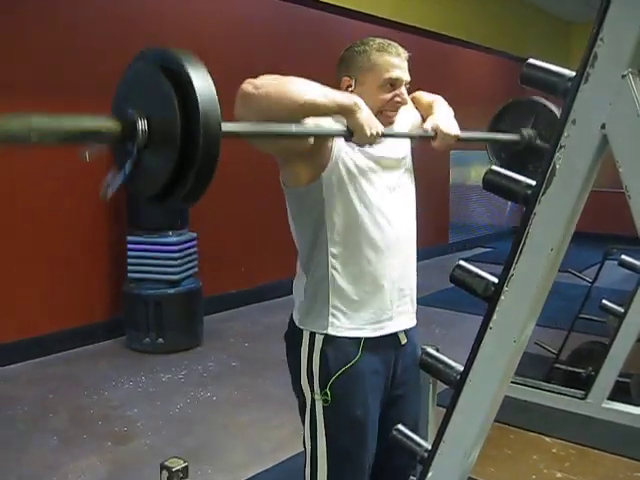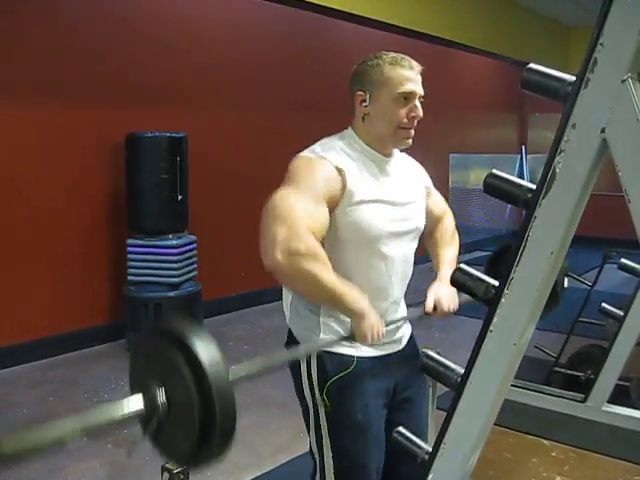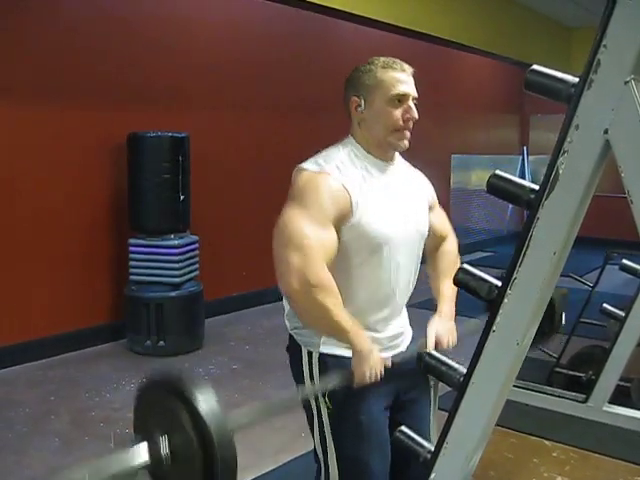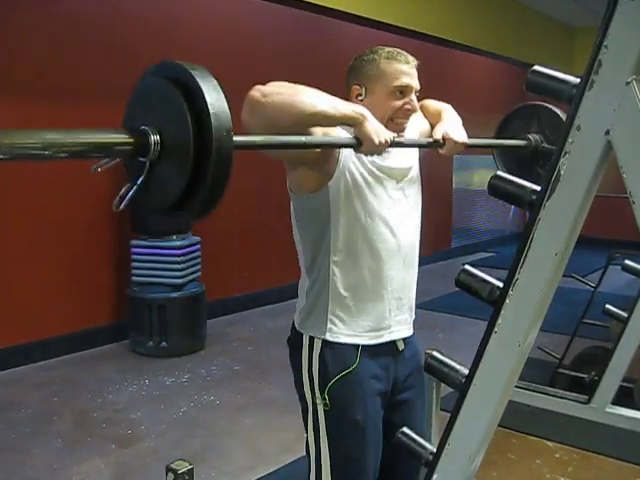
dt=0.5s
person 1, frame 1
left shoulder: (396, 130)
right shoulder: (317, 139)
left elbow: (427, 99)
right elbow: (257, 95)
left wrist: (441, 118)
right wrist: (352, 108)
left hip: (399, 332)
right hip: (337, 342)
person 1, frame 2
left shoulder: (411, 170)
right shoulder: (324, 167)
left elbow: (442, 221)
right elbow: (283, 251)
left wrist: (443, 278)
right wrist: (357, 307)
left hip: (399, 345)
right hip: (337, 355)
person 1, frame 3
left shoulder: (414, 179)
right shoulder: (327, 179)
left elbow: (443, 242)
right elbow: (301, 278)
left wrist: (444, 312)
right wrist: (358, 347)
left hip: (399, 348)
right hip: (336, 359)
person 1, frame 4
left shoulder: (404, 139)
right shoulder: (325, 148)
left elbow: (436, 106)
right elbow: (261, 103)
left wrist: (449, 123)
right wrist: (358, 118)
left hip: (400, 341)
right hip: (338, 348)
